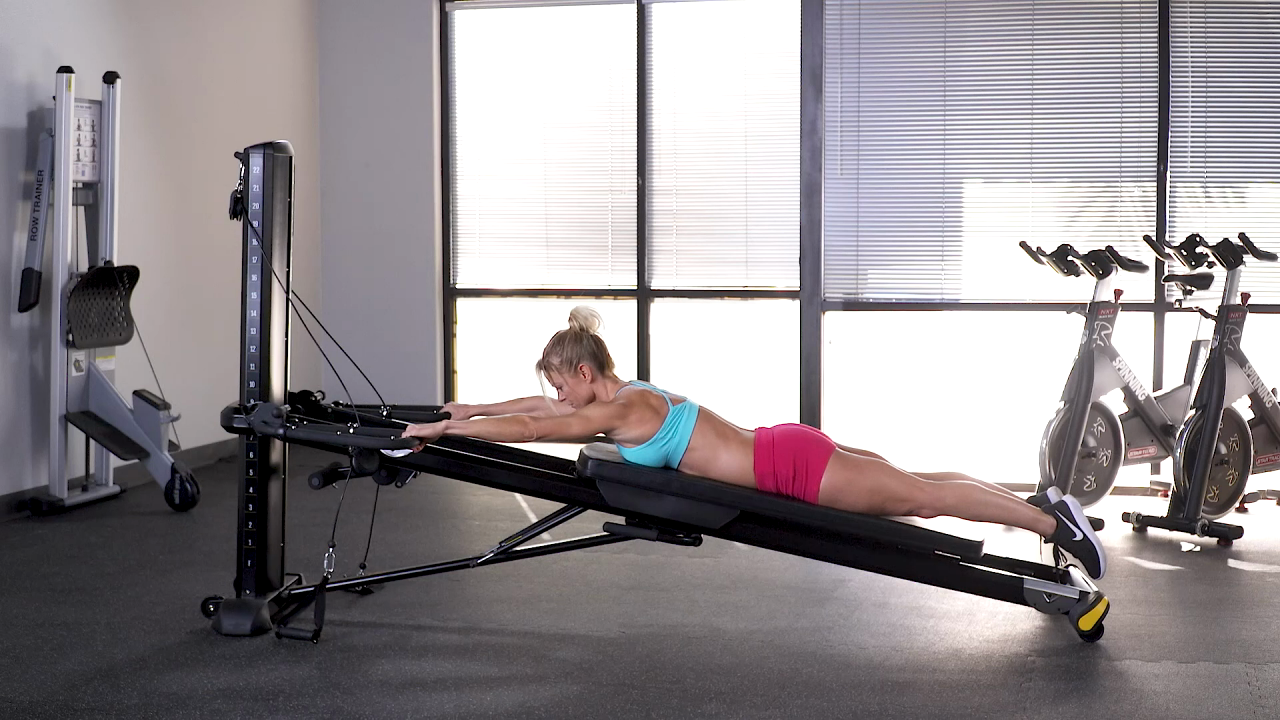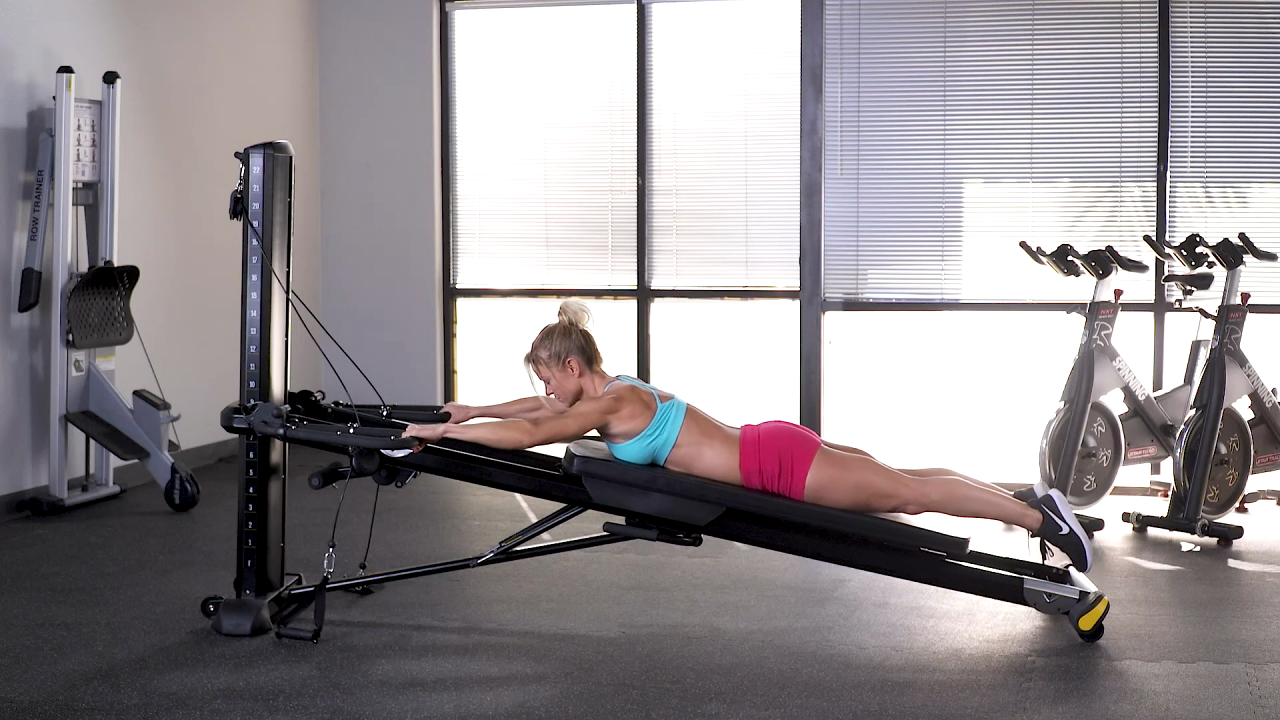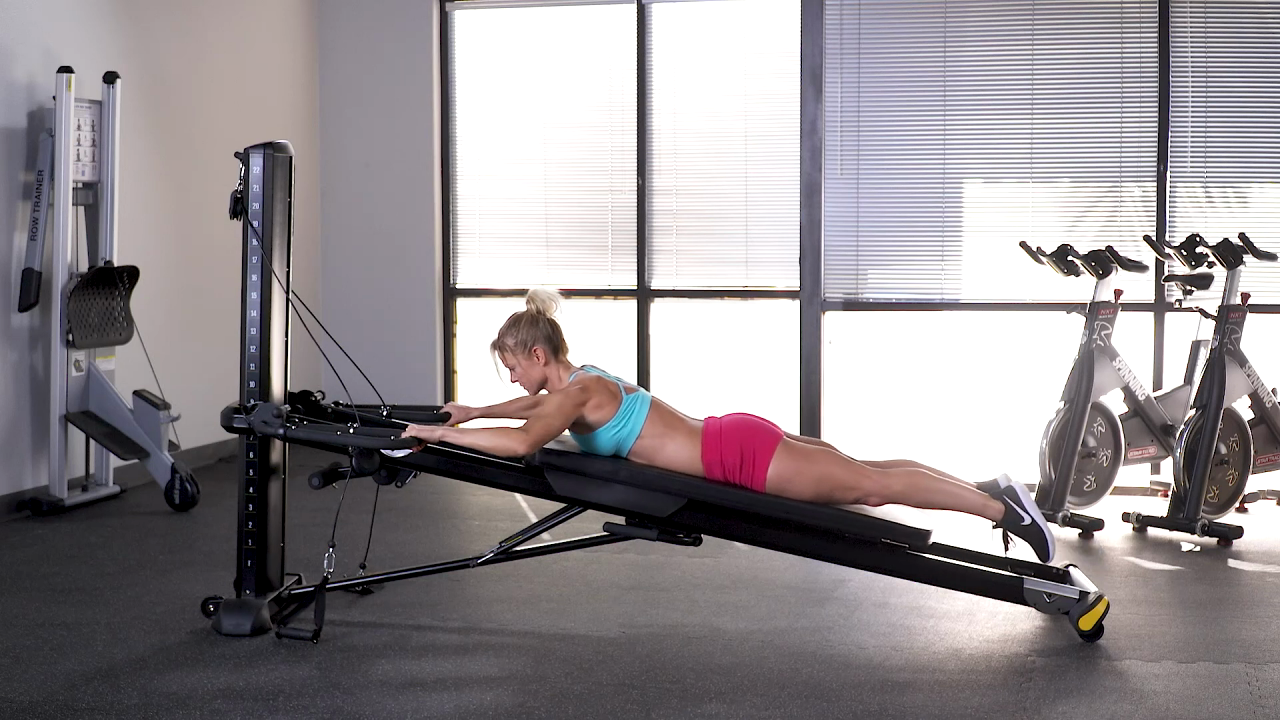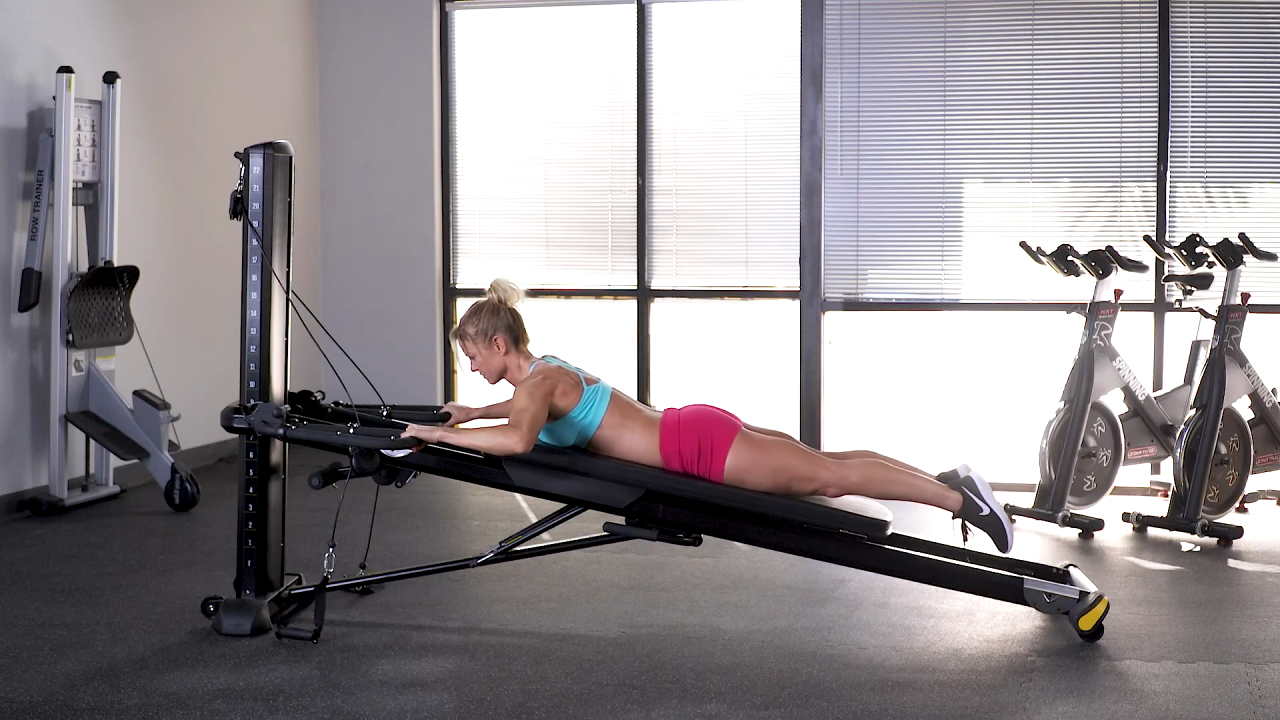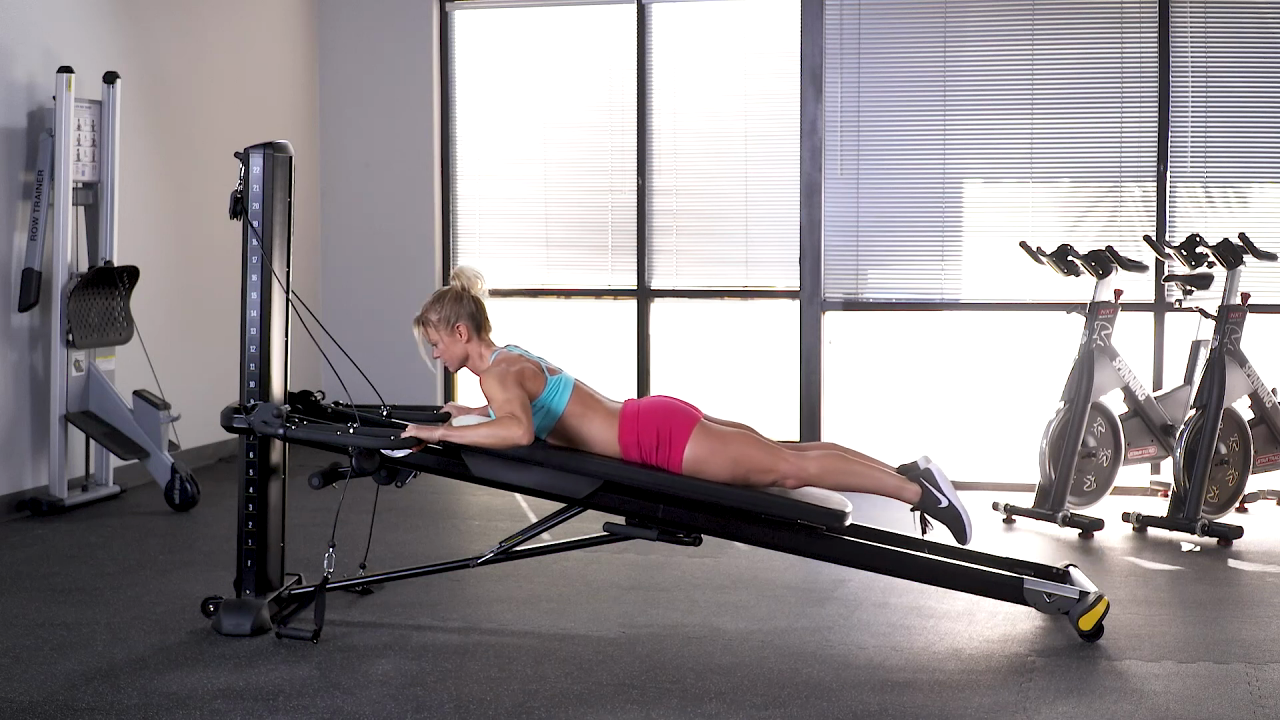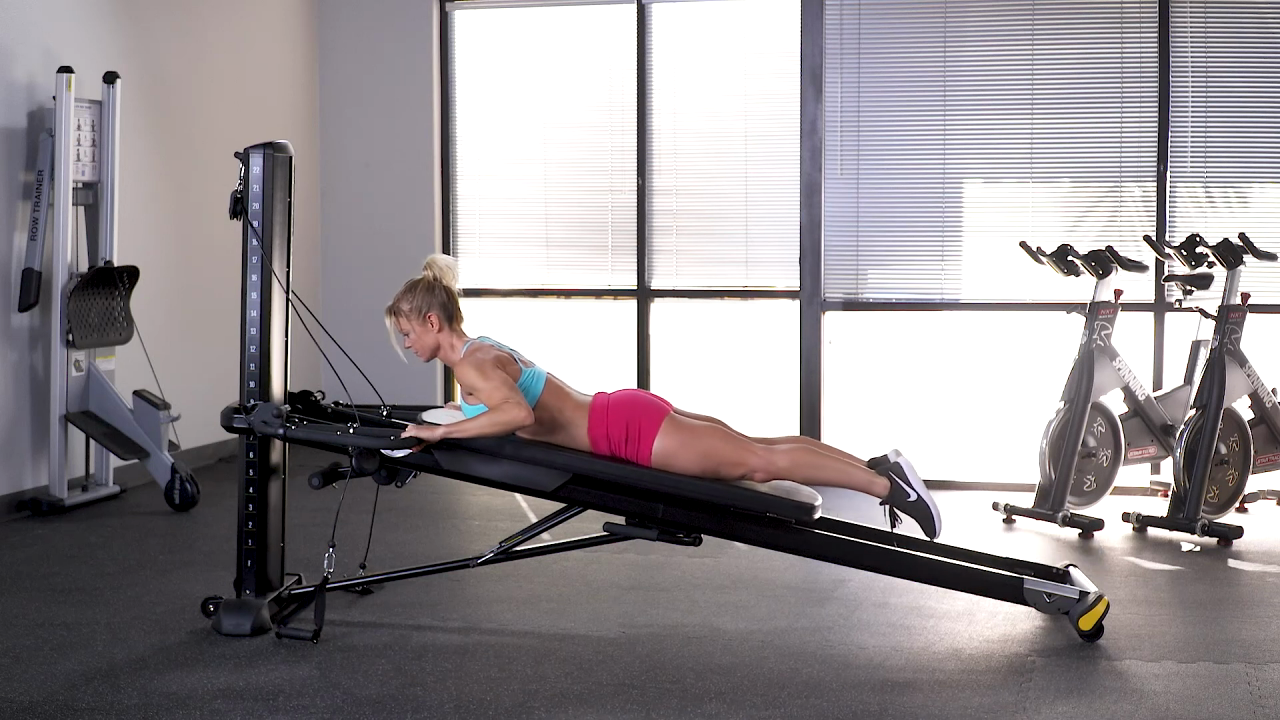
dt=0.3s
person 1, frame 1
left shoulder: (623, 410)
right shoulder: (620, 394)
left elbow: (530, 429)
right elbow: (547, 406)
left wrist: (442, 430)
right wrist: (472, 406)
left hip: (790, 465)
right hip: (787, 452)
left knee: (922, 498)
right knee: (917, 488)
left ankle: (1052, 521)
right ankle: (1041, 503)
person 1, frame 2
left shoulder: (610, 405)
right shoulder: (611, 389)
left elbow: (527, 434)
right elbow: (542, 408)
left wrist: (442, 432)
right wrist: (473, 409)
left hip: (775, 463)
right hip: (774, 448)
left knee: (907, 495)
right knee: (904, 484)
left ankle: (1037, 518)
right ankle: (1027, 501)
person 1, frame 3
left shoulder: (577, 390)
right shoulder: (579, 379)
left elbow: (523, 442)
right elbow: (541, 408)
left wrist: (443, 434)
right wrist: (476, 410)
left hip: (739, 455)
right hip: (737, 441)
left knee: (871, 485)
right knee: (867, 475)
left ankle: (998, 508)
right ankle: (991, 493)
person 1, frame 4
left shoulder: (538, 379)
right shoulder: (545, 369)
left elbow: (519, 441)
left wrist: (442, 434)
right wrist: (476, 411)
left hip: (698, 447)
right hip: (698, 430)
left knee: (829, 477)
right knee: (825, 464)
left ankle: (956, 499)
right ankle: (949, 483)
person 1, frame 5
left shoulder: (497, 372)
right shoulder: (511, 358)
left elbow: (521, 433)
left wrist: (443, 433)
right wrist: (480, 412)
left hip: (657, 436)
right hip: (658, 423)
left knee: (789, 469)
right knee: (785, 454)
left ankle: (917, 491)
right ankle: (910, 474)
person 1, frame 6
left shoulder: (470, 362)
right shoulder: (485, 348)
left elbow: (520, 415)
left wrist: (442, 430)
right wrist: (475, 406)
left hip: (625, 430)
right hip: (627, 413)
left knee: (757, 463)
right knee: (756, 448)
left ankle: (886, 485)
right ankle: (879, 469)
